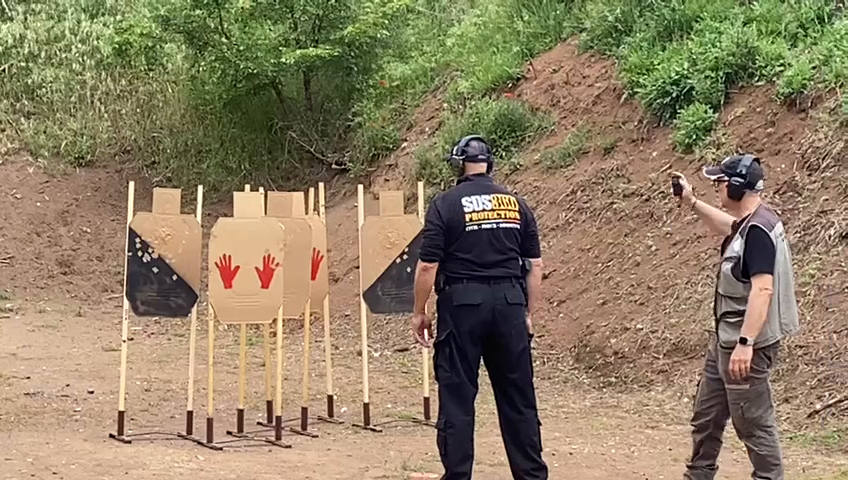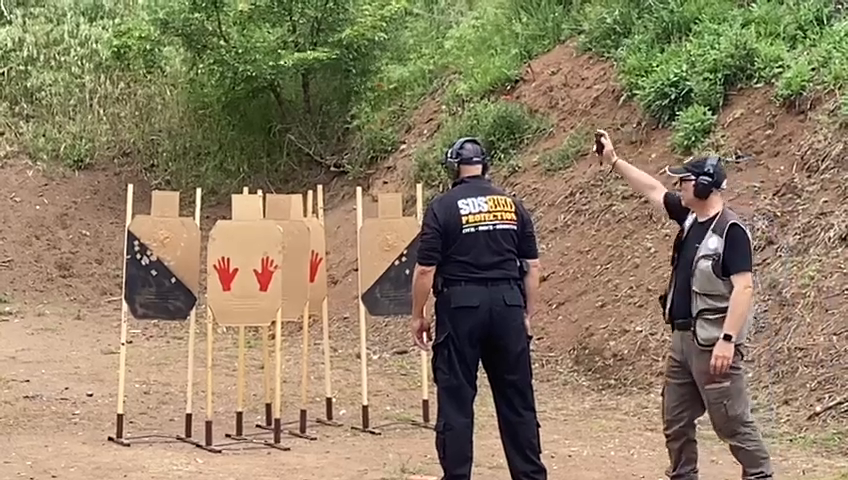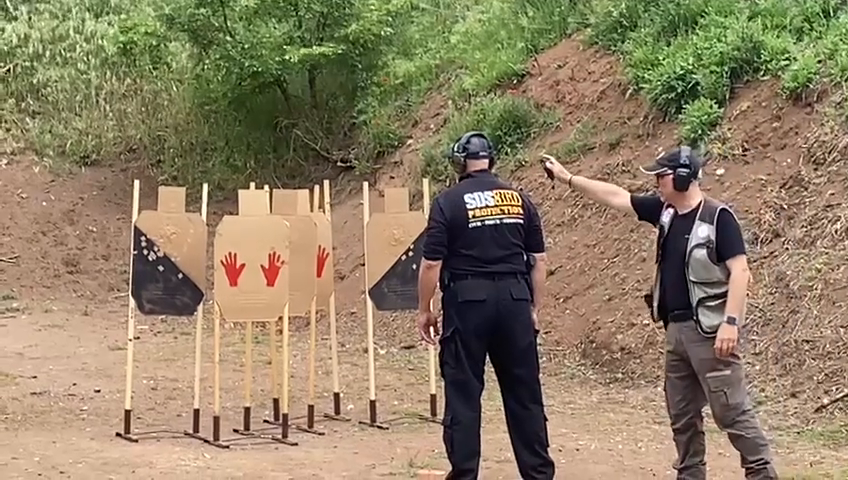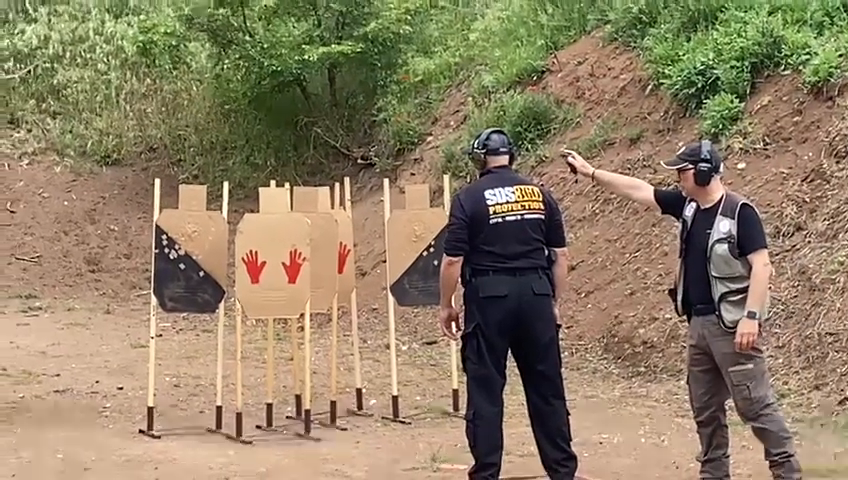
dt=0.7s
person 1, frame 1
left shoulder: (446, 203)
right shoulder: (516, 203)
left elbow: (428, 265)
right elbow: (535, 265)
left wrist: (419, 312)
right wrist: (528, 312)
left hip: (462, 304)
right hip: (508, 303)
left knee: (457, 396)
right knee: (518, 396)
person 1, frame 2
left shoulder: (442, 206)
right shoulder: (513, 204)
left elbow: (425, 269)
right elbow: (532, 266)
left wrist: (418, 315)
right wrist: (527, 313)
left hip: (460, 307)
right hip: (507, 305)
left knee: (455, 399)
right knee: (517, 398)
person 1, frame 3
left shoulder: (448, 201)
right shoulder: (520, 199)
left elbow: (431, 264)
right elbow: (538, 259)
left wrist: (424, 309)
right wrist: (533, 307)
left hip: (467, 300)
right hip: (514, 299)
left knee: (463, 393)
right knee: (524, 393)
person 1, frame 4
left shoulder: (469, 197)
right shoulder: (540, 194)
left elbow: (453, 260)
right elbow: (560, 255)
left wrist: (446, 305)
right wrist: (554, 300)
left hip: (489, 296)
right hip: (535, 294)
left knee: (485, 389)
right knee: (547, 387)
person 2, frame 1
left shoulder: (759, 230)
right shoulder: (747, 222)
left elbow: (763, 290)
right elbow: (727, 225)
left wrist: (746, 343)
right wrist: (693, 202)
left hip: (746, 342)
right hip: (726, 338)
left knee: (752, 421)
right knee: (706, 414)
person 2, frame 2
left shoulder: (731, 229)
right shoulder: (691, 216)
left elbow: (743, 288)
right elbow: (653, 190)
left wrist: (728, 339)
right wrist: (614, 160)
left hip: (712, 342)
right hip: (682, 338)
left knee: (732, 423)
right knee: (675, 421)
person 2, frame 3
left shoulder: (718, 216)
right shoulder: (665, 211)
left elbow: (740, 271)
right elbow: (615, 196)
left wrist: (731, 322)
right wrist: (568, 178)
left hip: (710, 331)
right hip: (676, 329)
left knee: (732, 411)
right knee: (682, 414)
person 2, frame 4
left shoulder: (739, 211)
right shoulder: (688, 205)
left elbow: (761, 265)
right elbow: (638, 190)
left wrist: (751, 316)
right wrist: (591, 172)
left hip: (730, 324)
right hip: (699, 323)
left knee: (755, 405)
right knee: (705, 408)
